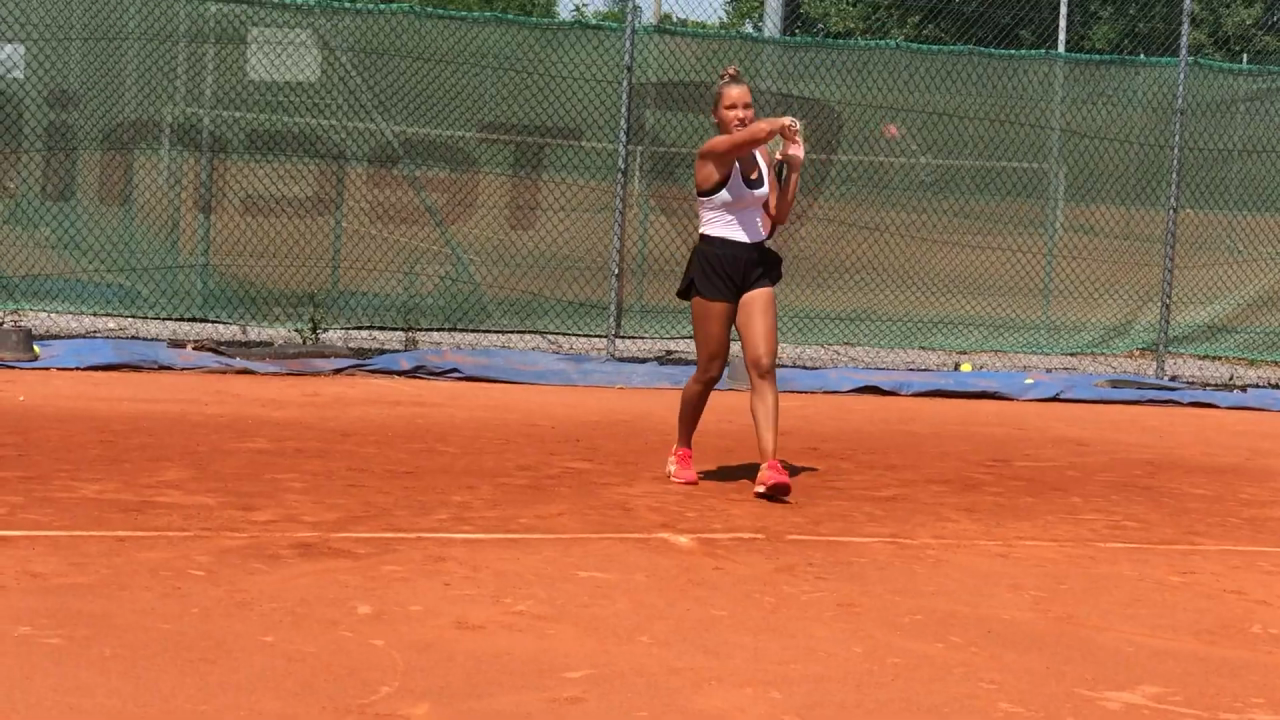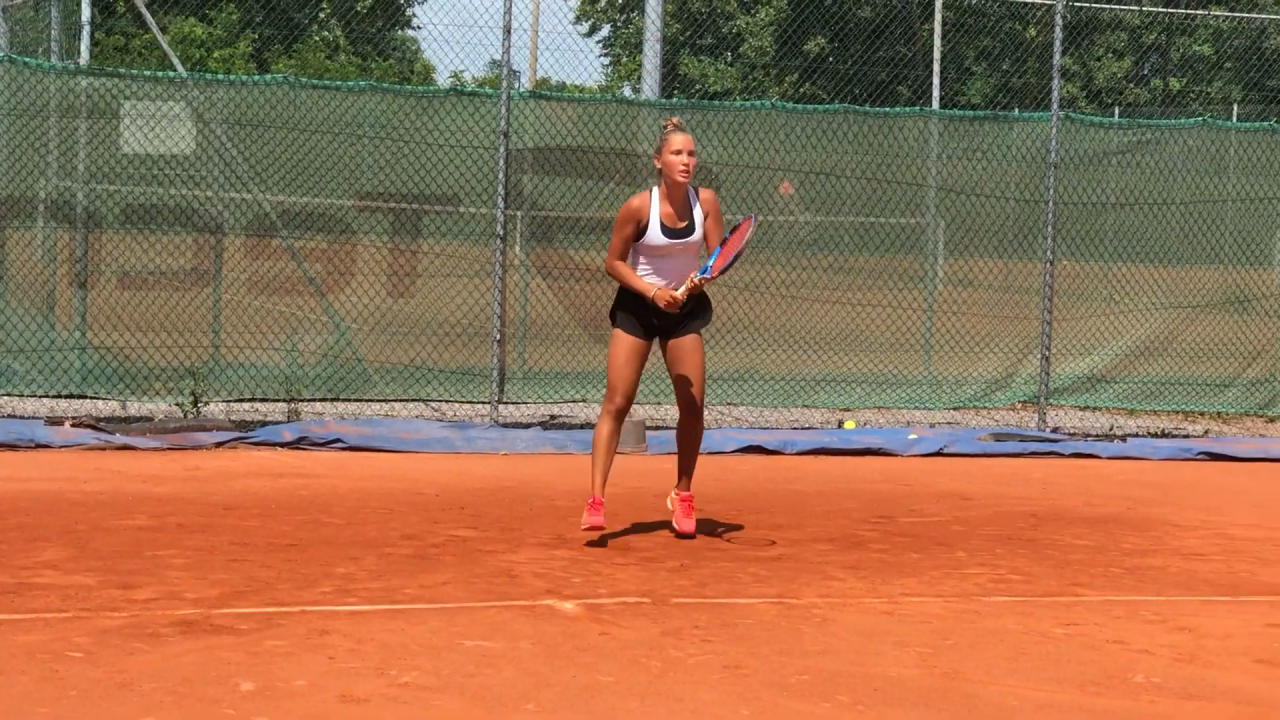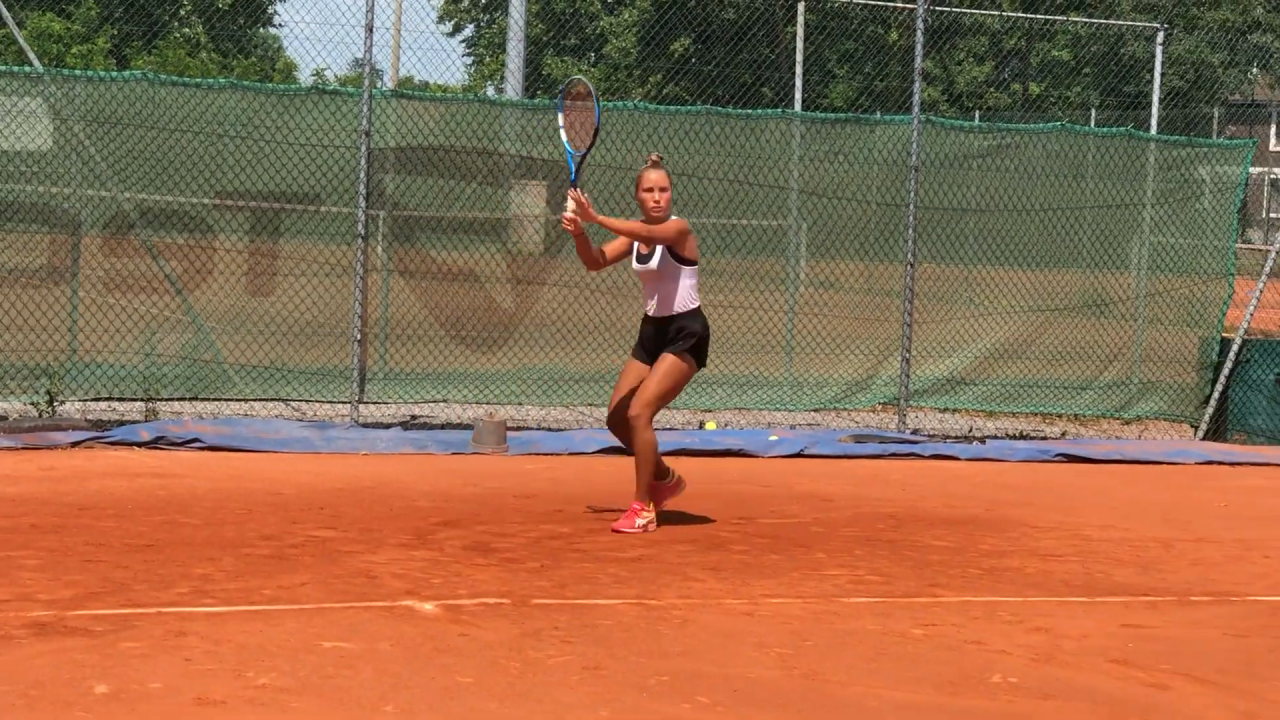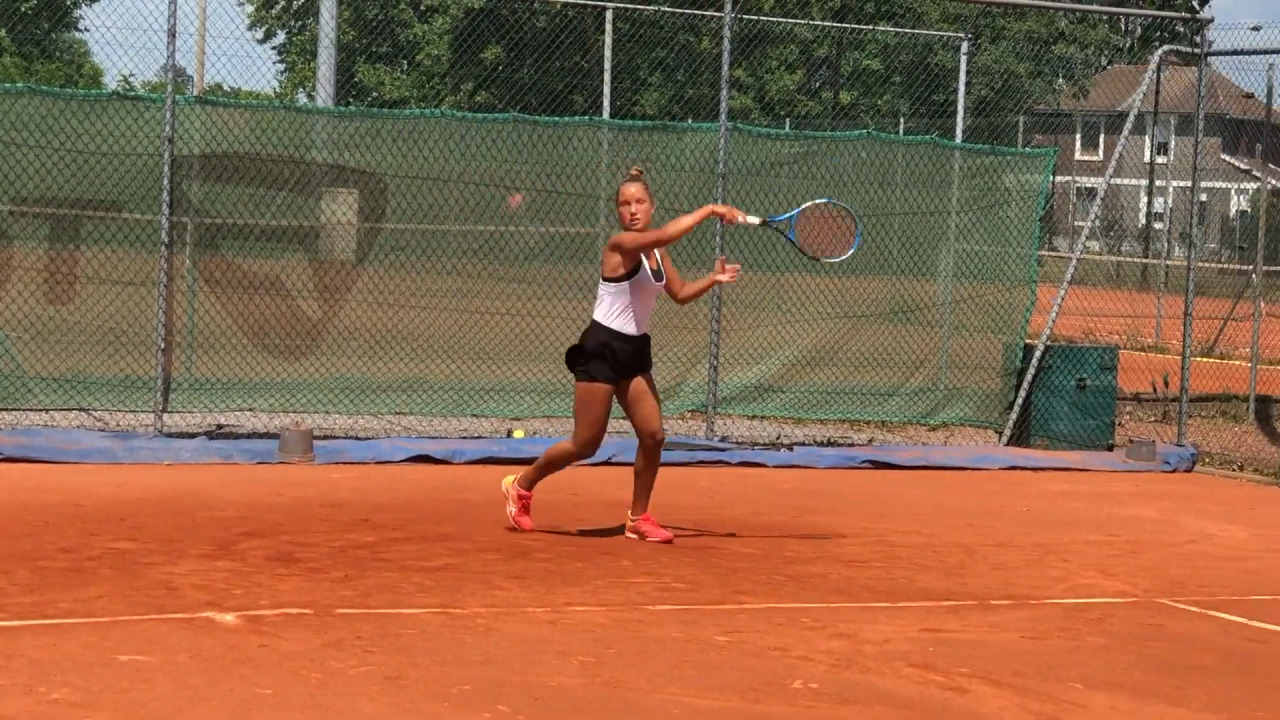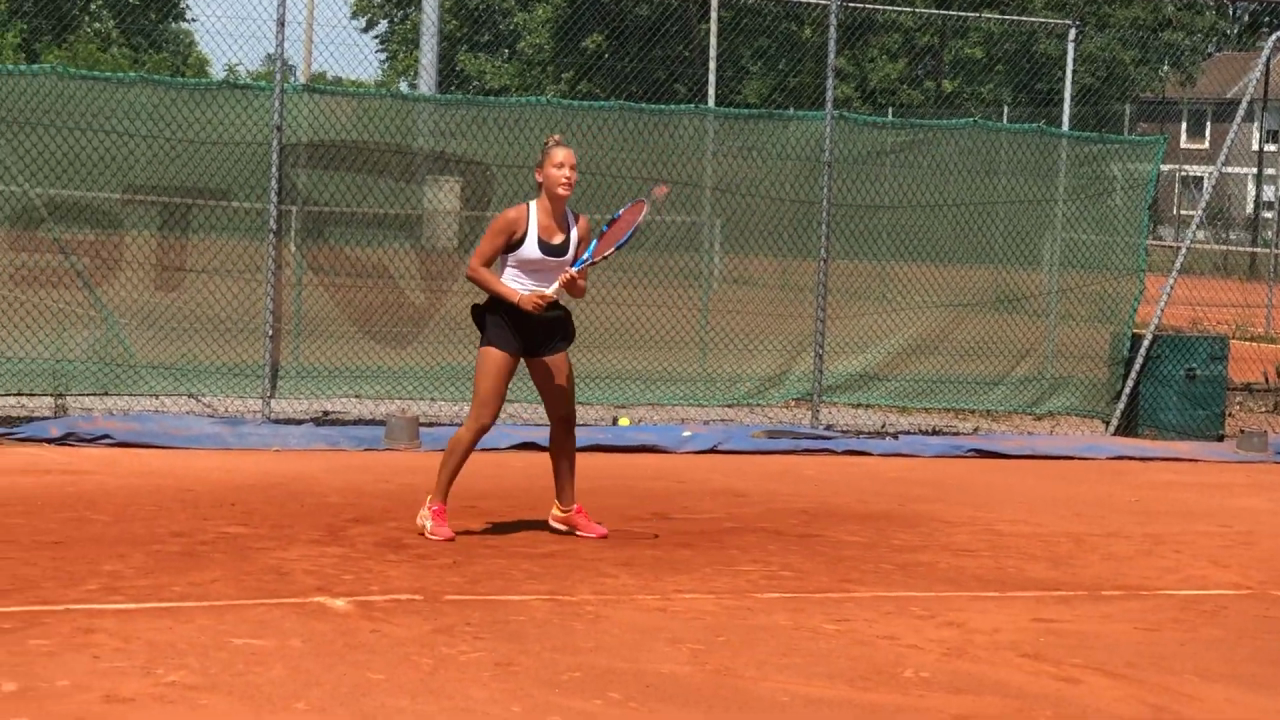
dt=1s
person 1, frame 1
left shoulder: (760, 153)
right shoulder: (712, 151)
left elbow: (776, 220)
right elbow: (762, 130)
left wrist: (793, 167)
right wrist: (784, 122)
left hip: (756, 264)
right hip: (714, 264)
left knee: (762, 365)
right knee: (710, 371)
left ankle: (769, 466)
right ankle: (682, 451)
person 1, frame 2
left shoulder: (706, 201)
right shoulder: (637, 206)
right elbow: (613, 261)
left wrist: (703, 278)
right wrist: (652, 291)
left hip: (685, 309)
right hip: (639, 306)
left knee: (692, 408)
right knee: (616, 404)
left ankle: (682, 494)
right ankle: (597, 502)
person 1, frame 3
left shoulder: (679, 229)
right shoulder: (635, 233)
left elbow: (644, 232)
right elbow: (595, 263)
left wrist: (596, 217)
right wrist: (579, 232)
left hip: (685, 334)
right hip: (652, 332)
left knee: (638, 414)
right knee: (616, 419)
left ankle: (644, 507)
right ankle: (666, 480)
person 1, frame 4
left shoulder: (656, 250)
right shoulder: (622, 244)
left elbow: (680, 294)
right elbow: (663, 234)
left wrist: (713, 279)
right wrist: (710, 210)
left hip: (634, 350)
right hip: (603, 349)
left knee: (654, 436)
right knee: (585, 445)
left ankle: (639, 518)
right ankle: (521, 486)
person 1, frame 5
left shoulder: (579, 226)
right shoulder: (515, 217)
left elbow: (579, 290)
right elbow: (474, 267)
left wrist: (573, 283)
right wrist: (516, 296)
left hip: (548, 324)
right hip: (505, 320)
left knee: (565, 420)
right knee: (482, 418)
left ankle: (567, 509)
right ankle: (435, 505)
